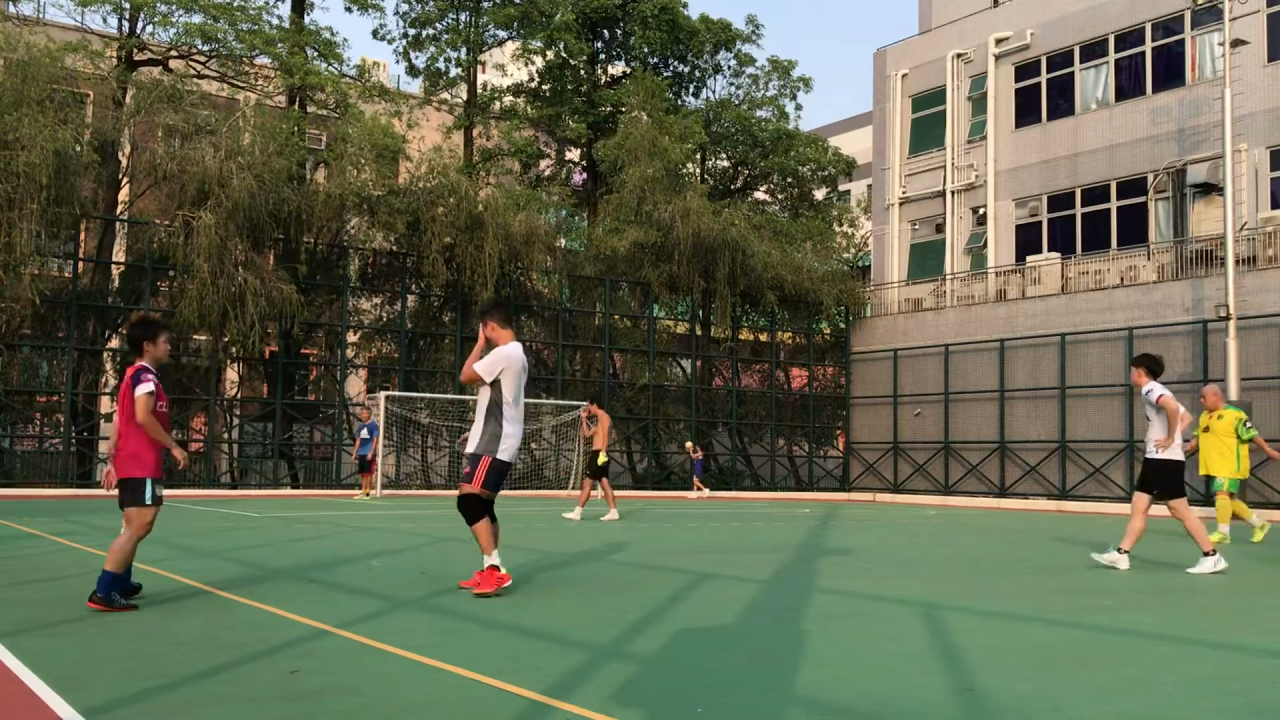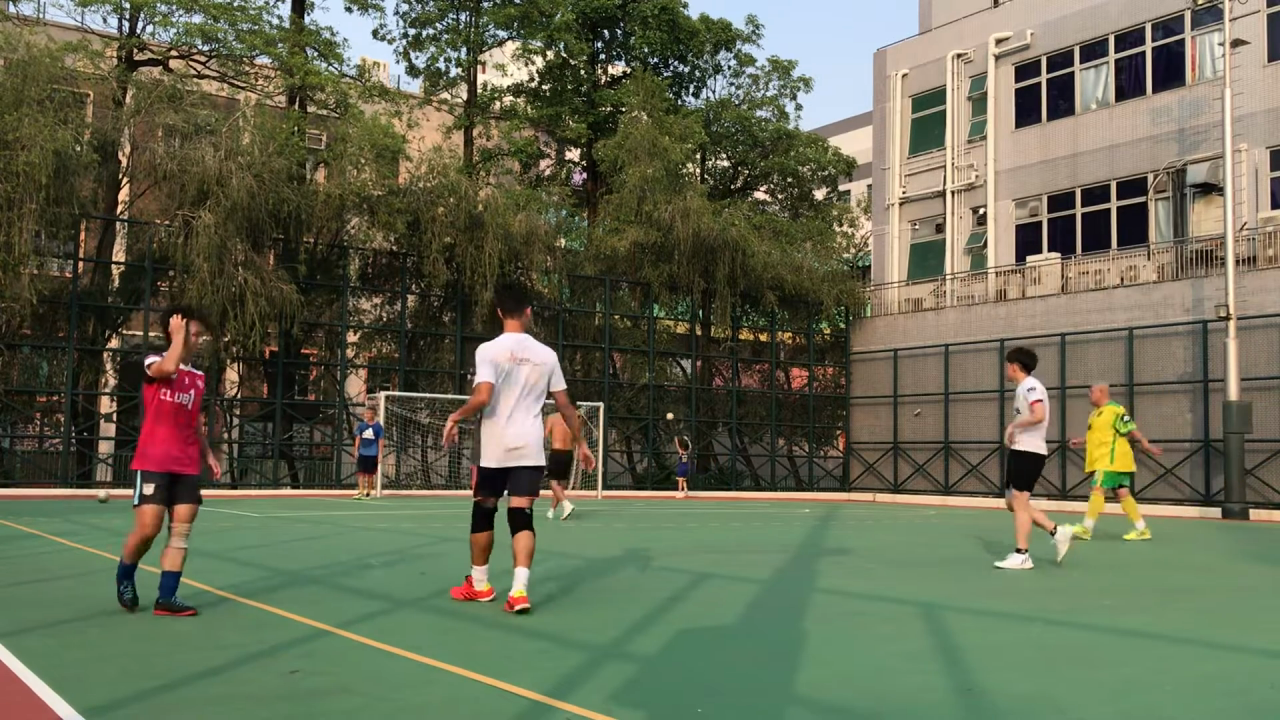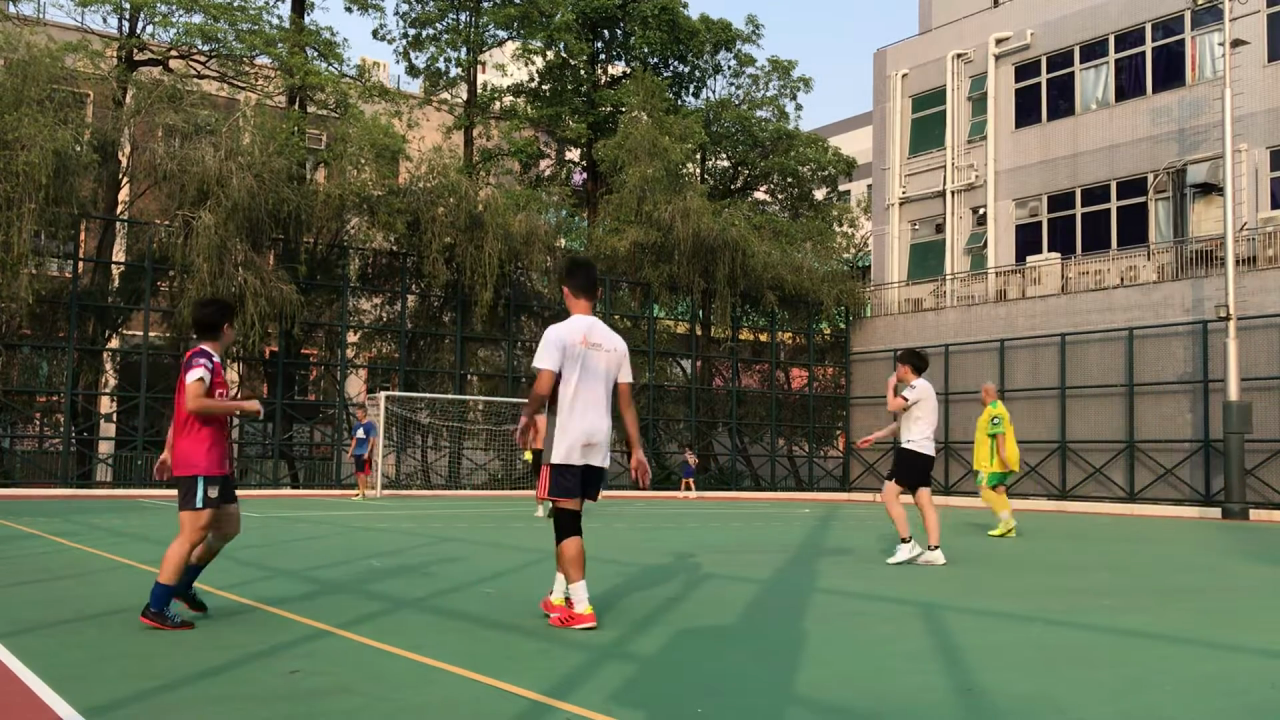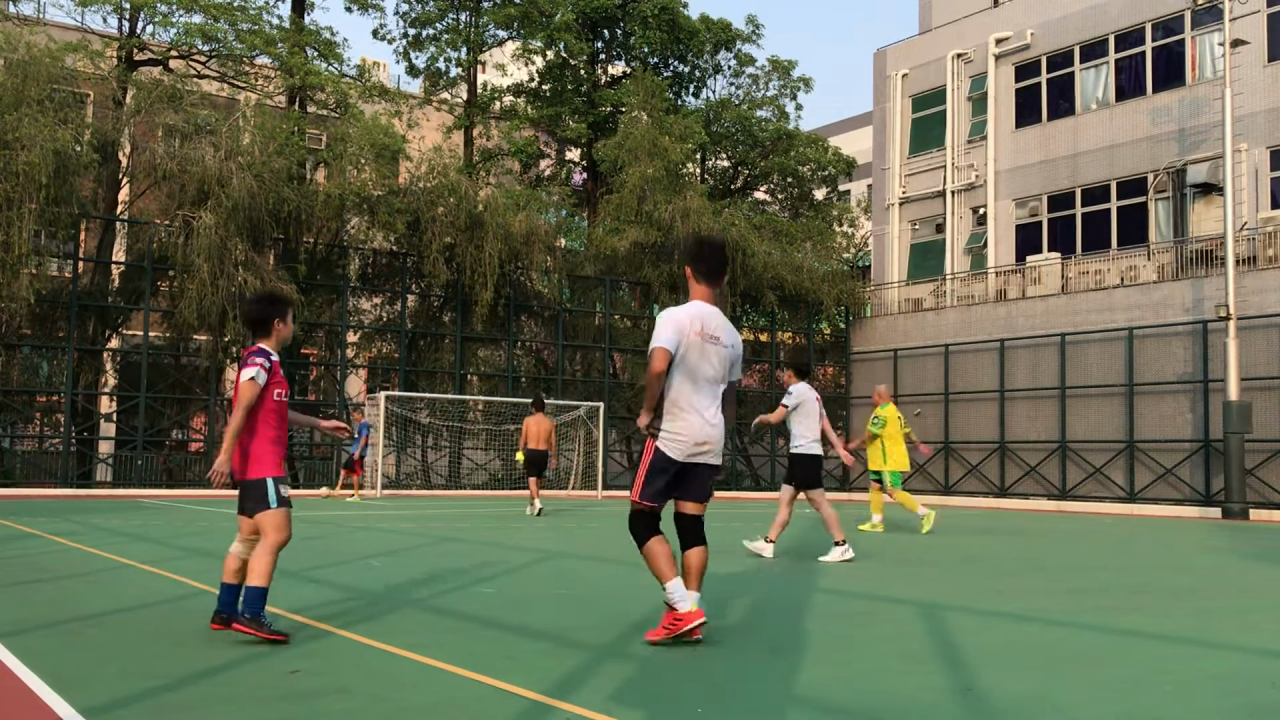
dt=0.7s
person 1, frame 1
left shoulder: (504, 353)
right shoulder: (515, 355)
left elbow: (466, 377)
left wrist: (480, 344)
right wrist: (475, 430)
left hip: (493, 443)
right hip: (490, 442)
left knee: (467, 499)
right knee: (480, 504)
left ankle: (495, 570)
right ankle: (492, 569)
person 1, frame 2
left shoulder: (488, 350)
right shoulder: (547, 355)
left elbow: (481, 398)
right elbow: (564, 405)
left wrist: (454, 418)
right wrist: (581, 443)
left hip: (495, 448)
right hip: (530, 449)
left knee: (483, 515)
right knee: (521, 516)
left ankle: (478, 584)
right ankle: (519, 590)
person 1, frame 3
left shoulder: (558, 332)
right shoulder: (616, 341)
left elbow: (543, 386)
right elbow: (626, 401)
left wrist: (527, 417)
right wrist: (637, 450)
left hip: (568, 441)
right hip: (600, 444)
left knee: (567, 520)
right knee: (570, 519)
left ankle: (581, 608)
right ankle: (559, 595)
person 1, frame 4
left shoulder: (675, 317)
right shoulder: (731, 334)
left elbow: (658, 365)
left wrist: (647, 409)
right wrist: (720, 437)
left hip: (671, 437)
right hip: (710, 442)
left knee: (642, 521)
right knee: (691, 526)
left ankle: (684, 607)
right ankle: (685, 613)
person 2, frame 1
left shoulder: (132, 377)
right shoulder: (145, 376)
left elbow: (120, 424)
right elbow: (143, 418)
left wrist: (112, 462)
right wrist: (174, 447)
left hip: (127, 463)
right hip: (142, 465)
left knee: (132, 526)
right knee: (138, 528)
left ankle: (122, 583)
right ankle: (103, 592)
person 2, frame 2
left shoulder: (199, 377)
right shoulder: (154, 363)
right elbow: (169, 368)
left wrist: (208, 453)
right wrist: (177, 335)
left hip: (188, 464)
right hip: (153, 461)
left knee: (181, 530)
right knee: (148, 528)
left ankle: (167, 597)
right ankle: (124, 579)
person 2, frame 3
left shoulder: (206, 361)
right shoulder: (201, 360)
left elbow: (181, 413)
right elbow: (194, 404)
left wrist: (169, 451)
right wrist: (242, 405)
left hip: (212, 463)
right hip: (199, 464)
left knee: (228, 526)
right knee: (194, 534)
left ankle: (182, 583)
right ankle: (156, 607)
person 2, frame 4
left shoulder: (265, 360)
right shoulder: (259, 358)
left elbow: (277, 412)
right elbow: (241, 408)
left wrist: (321, 424)
right wrist: (225, 454)
left hip: (259, 465)
right hip: (261, 465)
left knee: (248, 537)
right knee: (276, 534)
left ankle: (225, 610)
right ankle: (251, 613)
person 3, frame 1
left shoulder: (1150, 390)
right shoulder: (1156, 391)
left elbow: (1172, 406)
right elbow: (1185, 417)
left wrist: (1170, 439)
right wrist: (1176, 436)
left hip: (1165, 459)
right hip: (1155, 459)
left knee: (1181, 510)
right knee: (1137, 508)
left ankle: (1212, 557)
right ankle: (1122, 554)
person 3, frame 2
left shoulder: (1030, 386)
right shoulder: (1025, 387)
left elbow: (1039, 415)
left wrist: (1013, 426)
left hip: (1028, 452)
right hip: (1022, 452)
left knee: (1018, 502)
right knee: (1014, 504)
left ankle: (1021, 555)
right ankle: (1058, 532)
person 3, frame 3
left shoulder: (919, 386)
right shoulder: (918, 388)
left elbow: (892, 407)
right elbow: (902, 423)
left wrist: (891, 386)
right wrist: (875, 437)
left hip: (915, 452)
right hip: (922, 453)
left knee: (889, 496)
right knee: (924, 503)
left ankle: (907, 543)
right ankle: (934, 551)
person 3, frame 4
left shoulder: (796, 390)
right shoulder: (811, 393)
left elbow: (775, 417)
right elbow: (826, 426)
left wrist: (760, 419)
right wrist: (840, 450)
left hip: (804, 454)
right hip: (806, 453)
left knee: (819, 502)
right knee: (785, 500)
left ankle: (842, 546)
right ankle: (767, 543)
